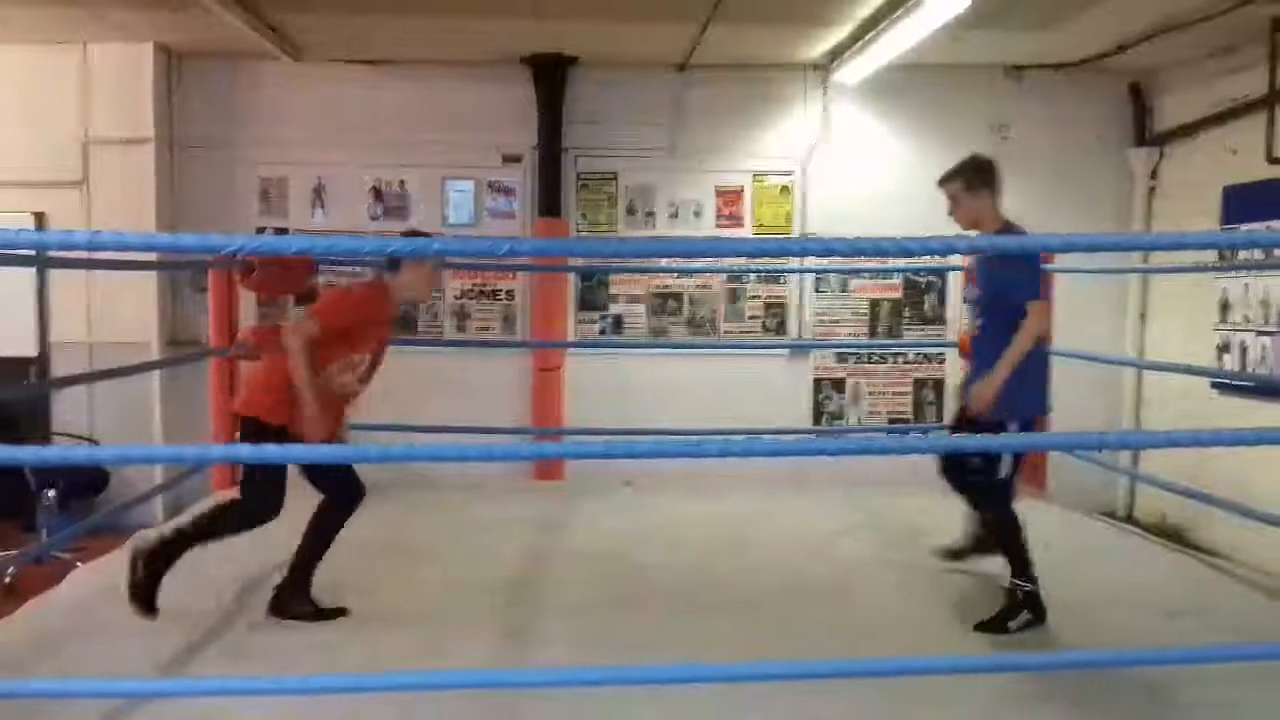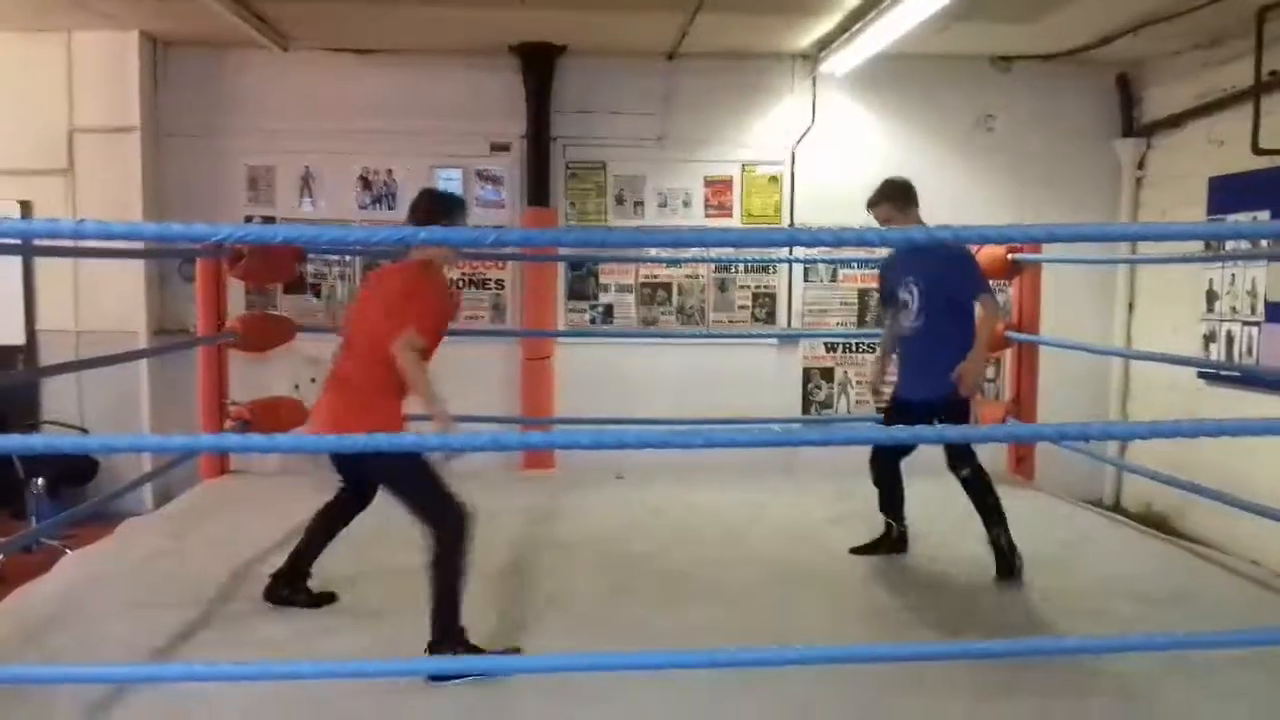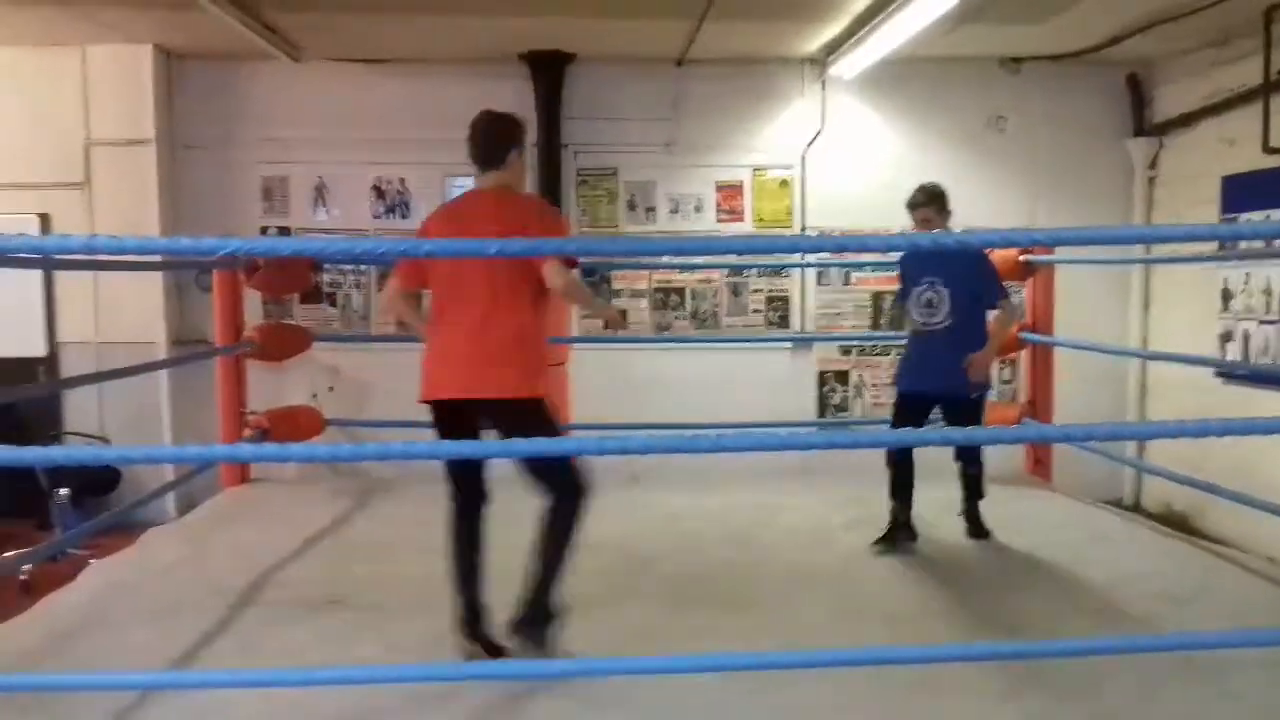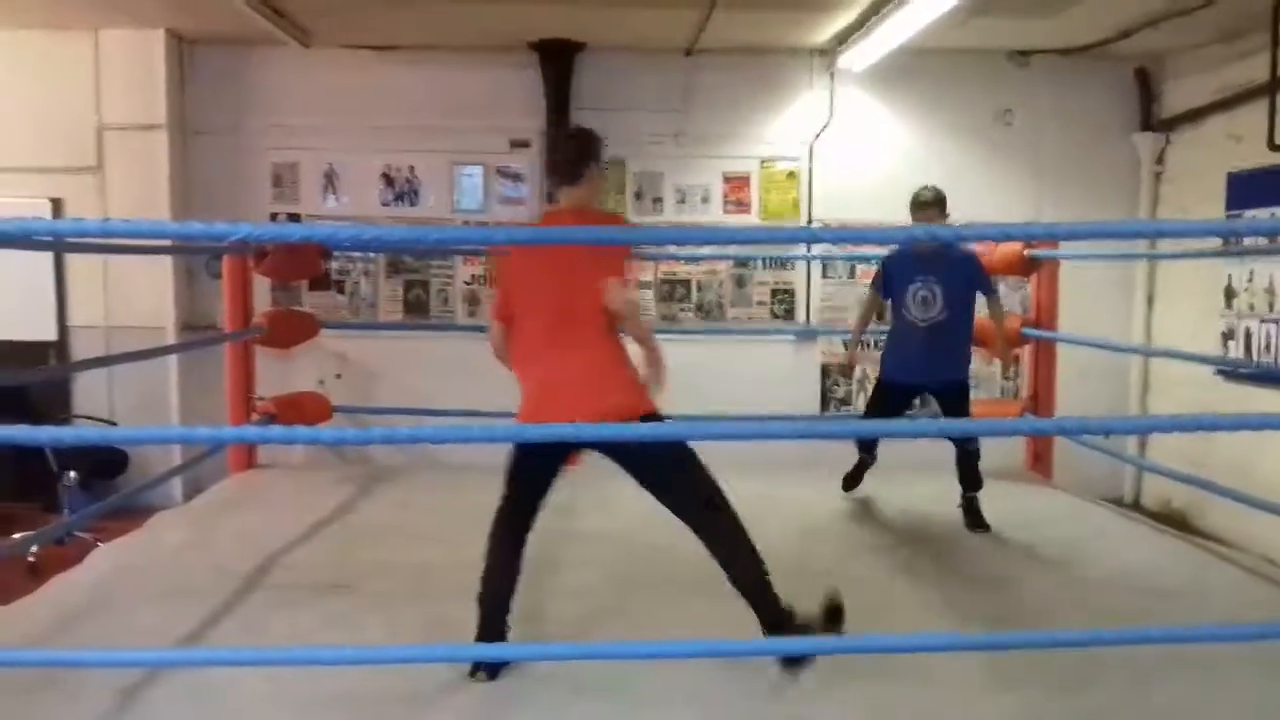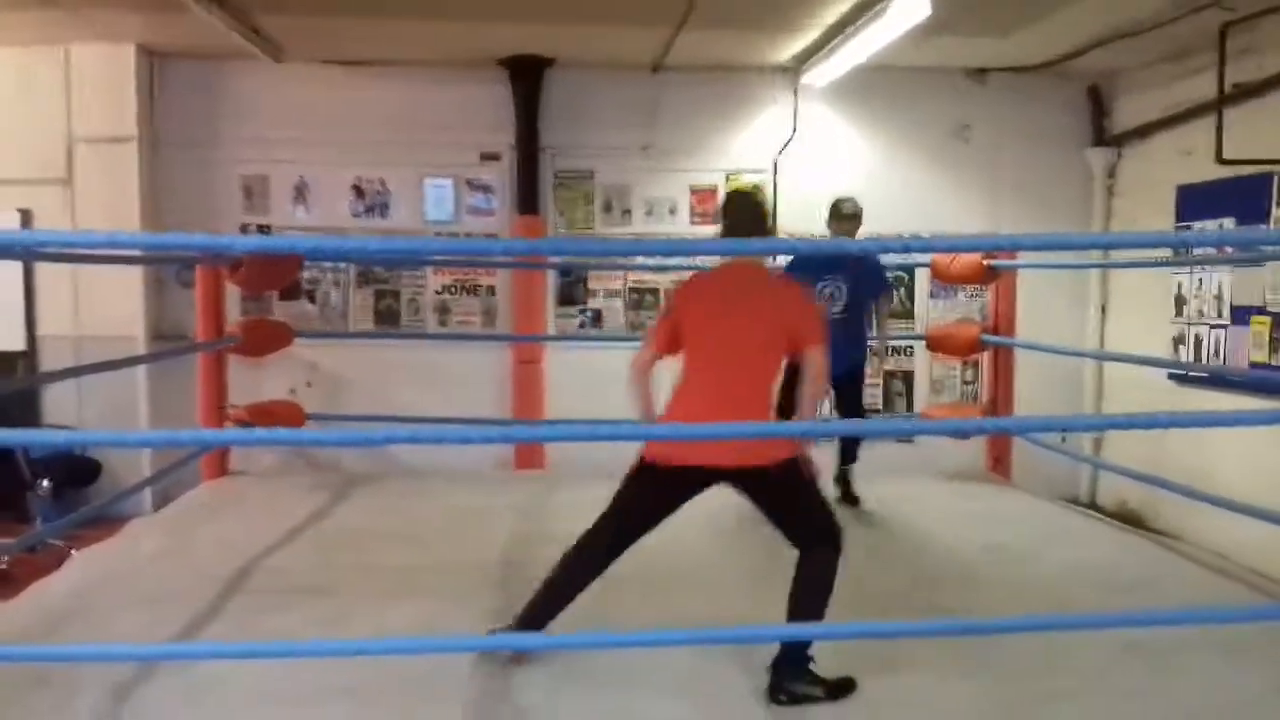
dt=0.4s
person 1, frame 1
left shoulder: (386, 316)
right shoulder: (364, 300)
right elbow: (296, 331)
left wrist: (333, 421)
right wrist: (311, 405)
left hip: (312, 419)
right hip: (271, 407)
left knee: (347, 493)
right knee: (260, 507)
left ankle: (292, 594)
right ankle: (156, 556)
person 1, frame 2
left shoulder: (386, 276)
right shoulder: (432, 285)
right elbow: (404, 352)
right wrist: (440, 413)
left hip: (336, 413)
right hip: (366, 423)
left knee: (357, 491)
right knee: (450, 519)
left ankle: (286, 581)
right ankle: (448, 643)
person 1, frame 3
left shoulder: (441, 218)
right shoulder: (534, 212)
left elbow: (395, 297)
right elbow: (556, 279)
right wrist: (605, 310)
left hip: (444, 381)
right hip: (507, 383)
left knee: (467, 499)
right knee: (567, 488)
left ankle: (474, 629)
right ankle: (532, 619)
person 1, frame 4
left shoulder: (519, 245)
right shoulder: (605, 227)
left elbow: (499, 342)
right elbow: (618, 298)
right wrist: (652, 351)
left hip: (541, 408)
right hip: (608, 402)
left knee: (512, 520)
right knee: (704, 507)
left ankle: (488, 646)
right ankle: (781, 630)
person 1, frame 5
left shoulder: (693, 288)
right shoulder: (794, 295)
left elbow: (642, 362)
right elbow: (817, 372)
left wrist: (653, 428)
right wrist: (798, 443)
left hip: (678, 443)
right hip: (758, 448)
left knee: (604, 539)
right knee: (822, 541)
left ankle: (520, 630)
right ankle: (791, 671)
person 2, frame 1
left shoulder: (1015, 247)
right shoulder: (986, 250)
left elbow: (1039, 316)
left wrist: (995, 378)
left hip: (1010, 394)
right hip: (987, 389)
left knee: (992, 490)
right knee: (953, 462)
left ankle: (1026, 597)
right ankle: (985, 533)
person 2, frame 2
left shoulder: (950, 254)
right shoulder: (892, 263)
left elbow: (989, 306)
left wrist: (975, 361)
right wrist: (881, 365)
left hip: (948, 382)
right hip: (910, 384)
left knee: (960, 460)
right knee: (882, 459)
left ankle: (1001, 541)
right ankle: (894, 532)
person 2, frame 3
left shoulder: (972, 259)
right shoulder: (910, 261)
left elbow: (1007, 311)
left wrist: (988, 353)
left hip: (963, 378)
right hip: (916, 374)
left knee: (968, 454)
right knee: (898, 445)
left ankle: (972, 511)
right ankle: (901, 523)
person 2, frame 4
left shoulder: (964, 260)
right shoulder: (896, 260)
left elbow: (992, 298)
right elbow: (874, 301)
left wrist: (1000, 340)
right wrist: (854, 343)
left hip: (949, 368)
right hip: (899, 365)
left knee: (963, 435)
right knee: (873, 421)
left ankle: (970, 502)
right ankle: (865, 460)
person 2, frame 5
left shoulder: (868, 264)
right shoulder: (807, 258)
left elbow: (882, 301)
left wrist: (881, 339)
left hip: (849, 357)
left knee: (851, 415)
right knee: (787, 410)
left ankle: (844, 477)
